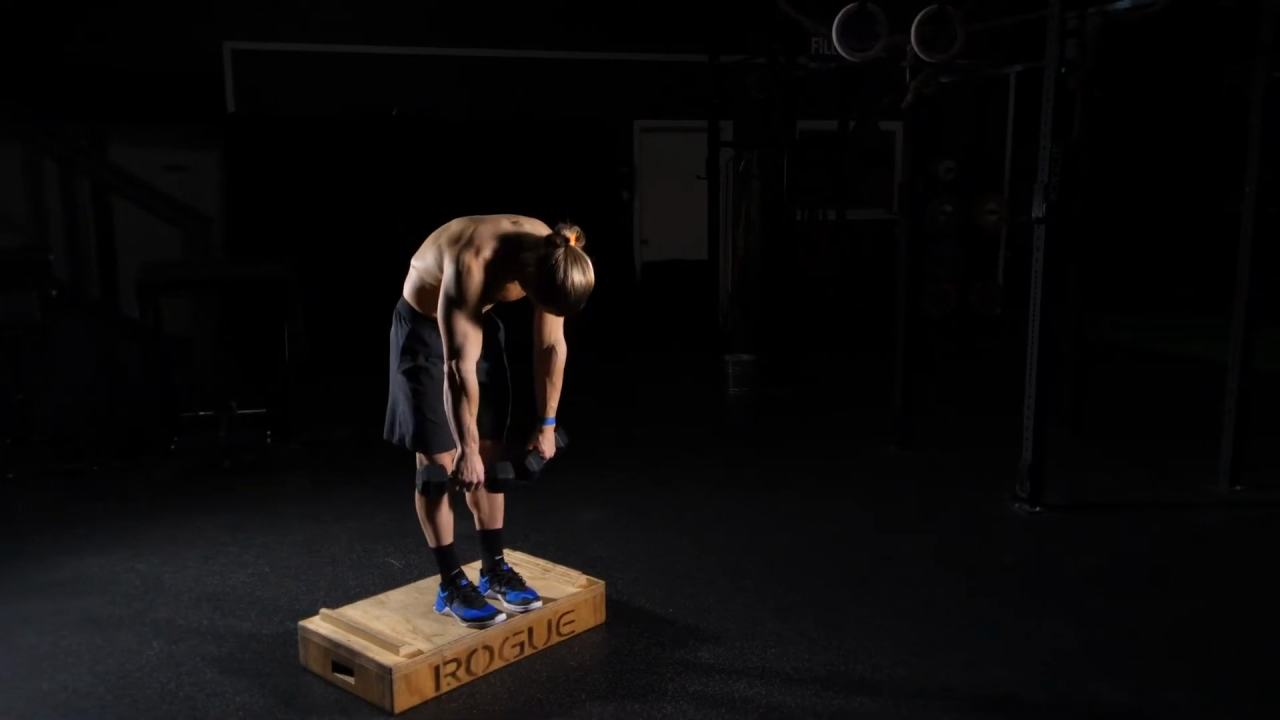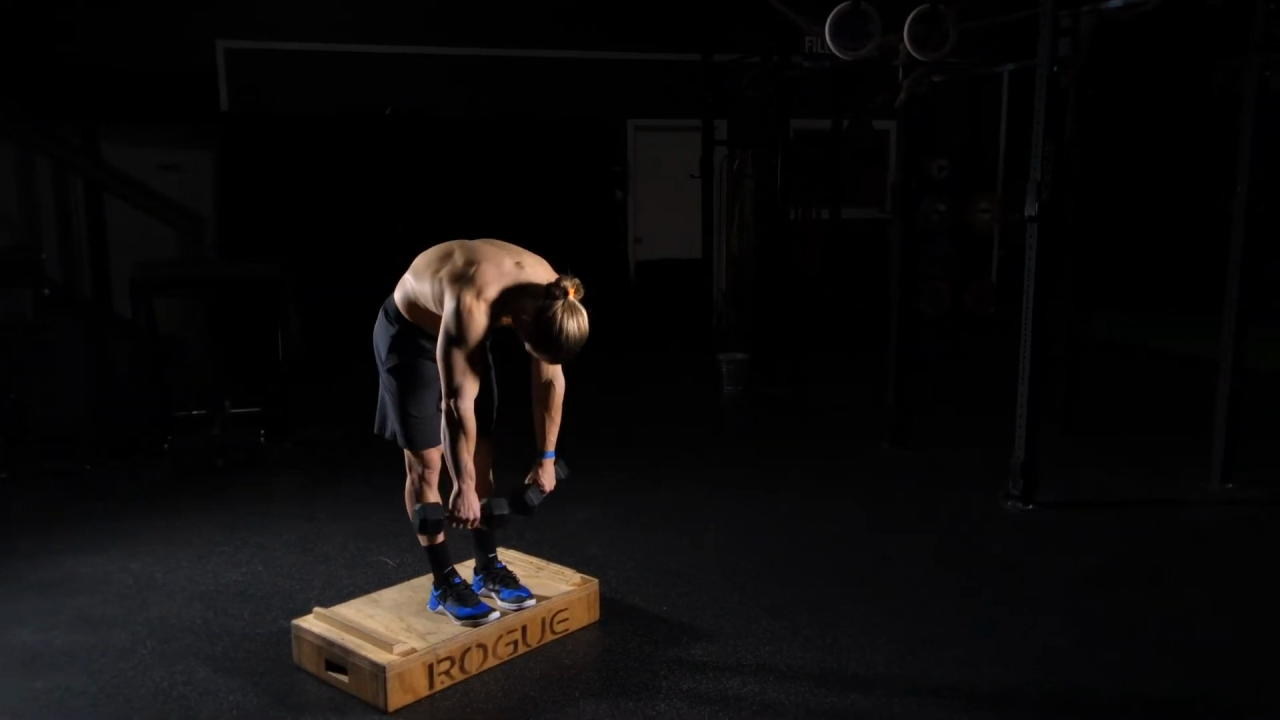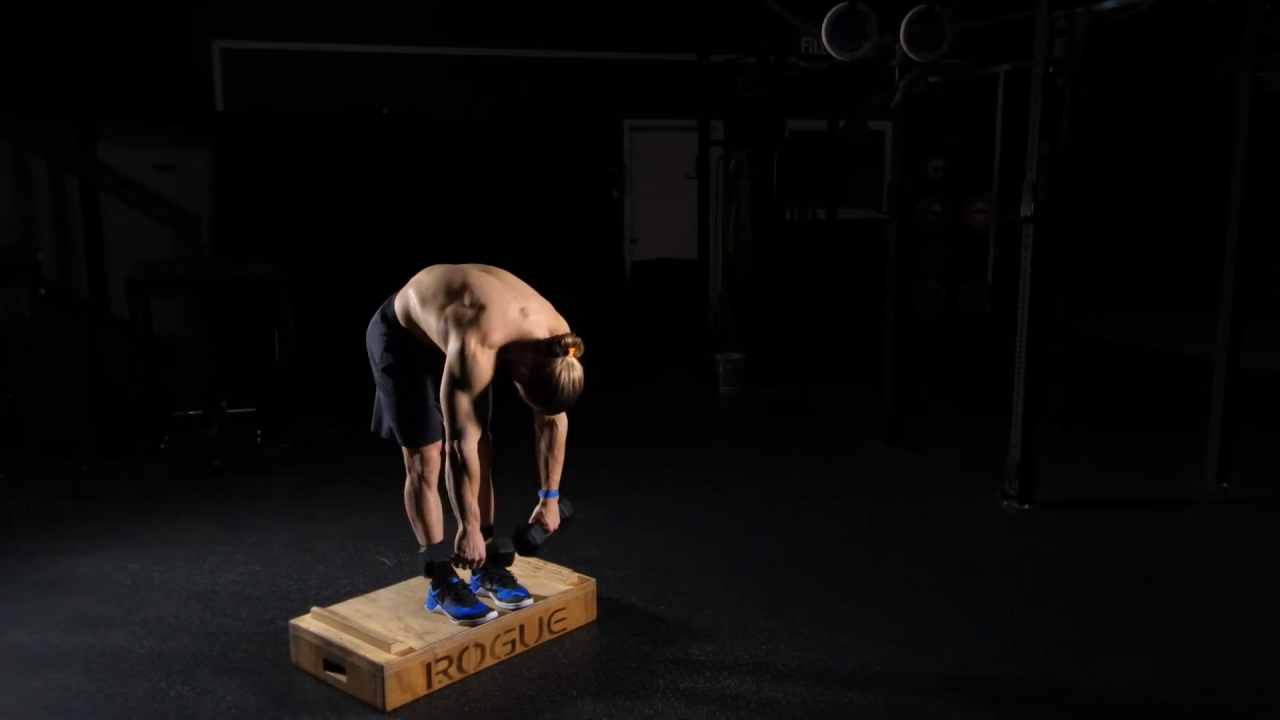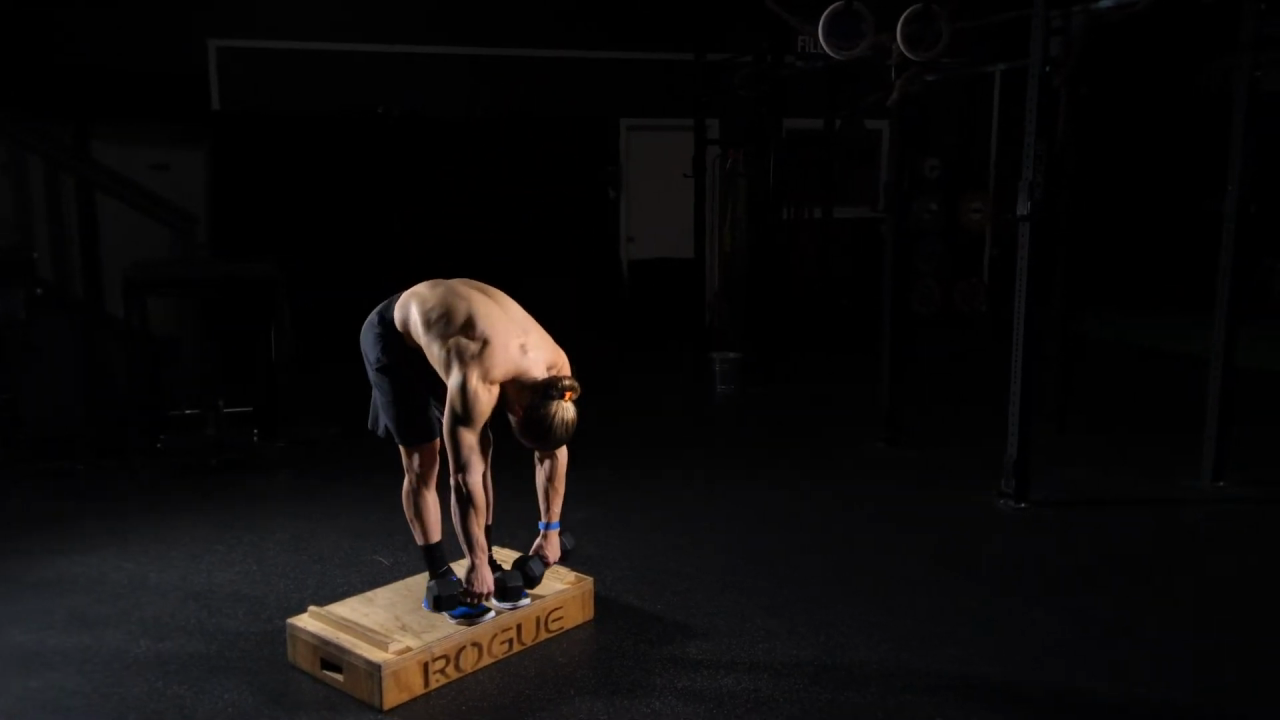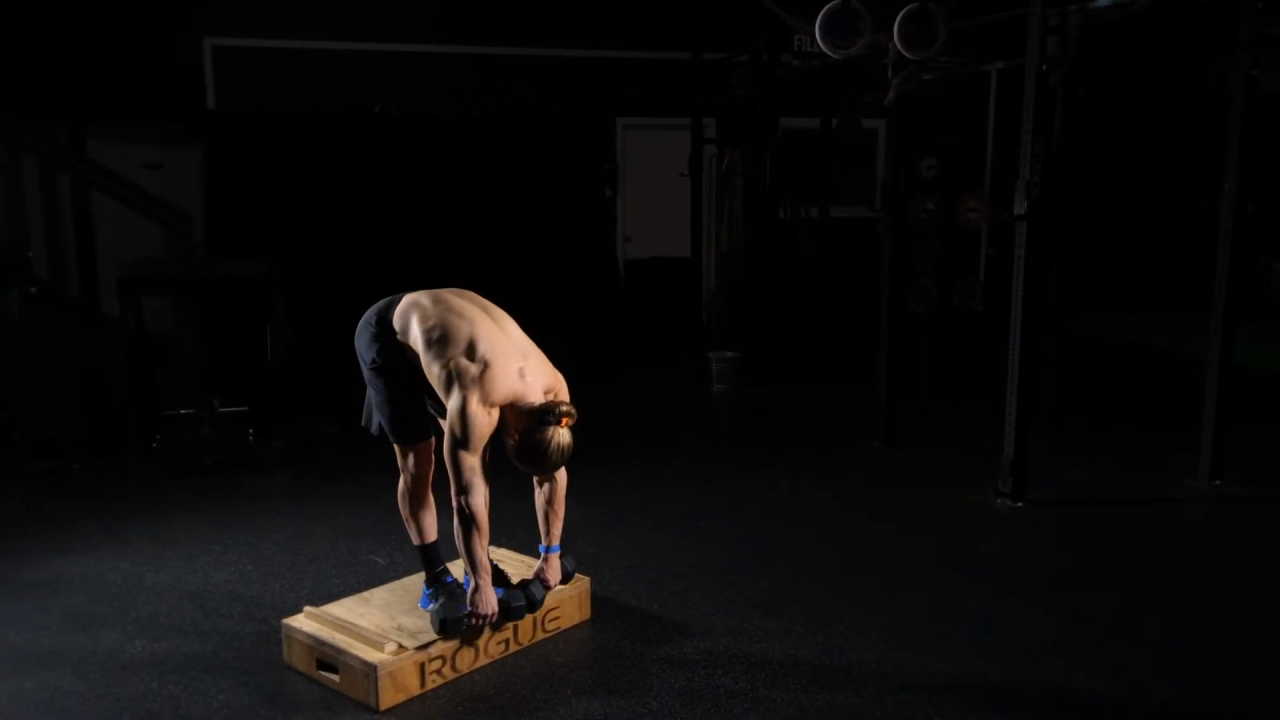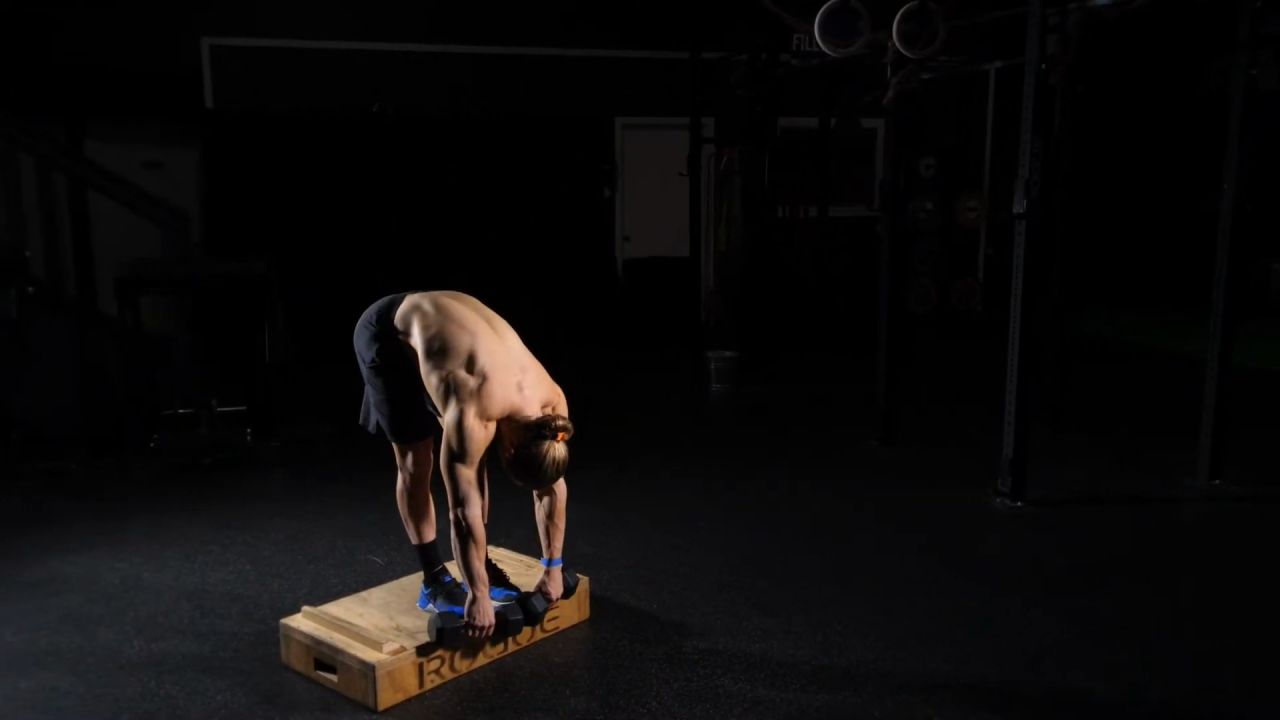
dt=0.5s
person 1, frame 1
left shoulder: (554, 259)
right shoulder: (473, 263)
left elbow: (552, 346)
right elbow: (460, 366)
left wrist: (547, 423)
right wrist: (465, 447)
left hip: (480, 325)
right hip: (423, 329)
left knee: (491, 453)
right knee: (439, 462)
left ankle: (494, 570)
right ankle: (452, 586)
person 1, frame 2
left shoulder: (551, 298)
right shoulder: (473, 304)
left elbow: (550, 379)
right elbow: (457, 403)
left wrist: (546, 458)
right wrist: (464, 488)
left hip: (461, 334)
right hip: (408, 333)
left knee: (480, 454)
right knee: (427, 461)
left ankle: (488, 568)
right ankle: (445, 584)
person 1, frame 3
left shoulder: (558, 335)
right shoulder: (477, 344)
left elbow: (553, 419)
right elbow: (460, 444)
left wrist: (549, 496)
right wrist: (469, 528)
left hip: (448, 332)
right hip: (401, 335)
left knee: (483, 449)
right knee: (426, 461)
left ankle: (486, 568)
right ankle: (443, 585)
person 1, frame 4
left shoulder: (556, 367)
right shoulder: (477, 380)
left elbow: (554, 453)
right elbow: (464, 476)
left wrist: (550, 530)
right wrist: (477, 563)
left hip: (445, 326)
right hip: (394, 337)
left knee: (481, 449)
right knee: (424, 460)
left ankle: (488, 565)
right ankle: (441, 581)
person 1, frame 5
left shoulder: (553, 388)
right shoulder: (477, 400)
left elbow: (553, 475)
right elbow: (467, 497)
left wrist: (550, 553)
right wrist: (480, 583)
left hip: (442, 320)
right hip: (388, 335)
left knee: (473, 456)
right knee: (417, 462)
left ankle: (480, 565)
right ankle: (437, 582)
person 1, frame 6
left shoulder: (551, 401)
right shoulder: (474, 414)
left elbow: (552, 486)
right elbow: (463, 510)
left wrist: (553, 567)
right wrist: (479, 595)
left hip: (442, 319)
right hip: (388, 334)
left knee: (471, 459)
right knee: (416, 461)
left ankle: (480, 565)
right ankle: (435, 582)
